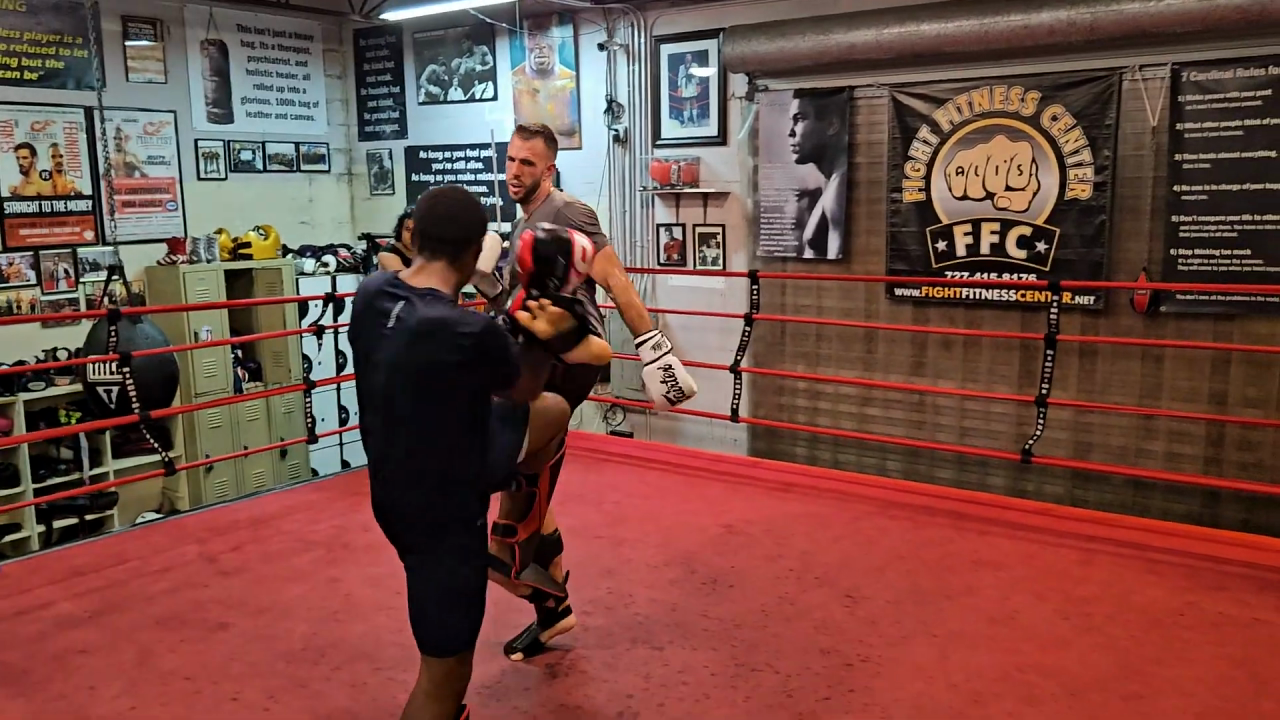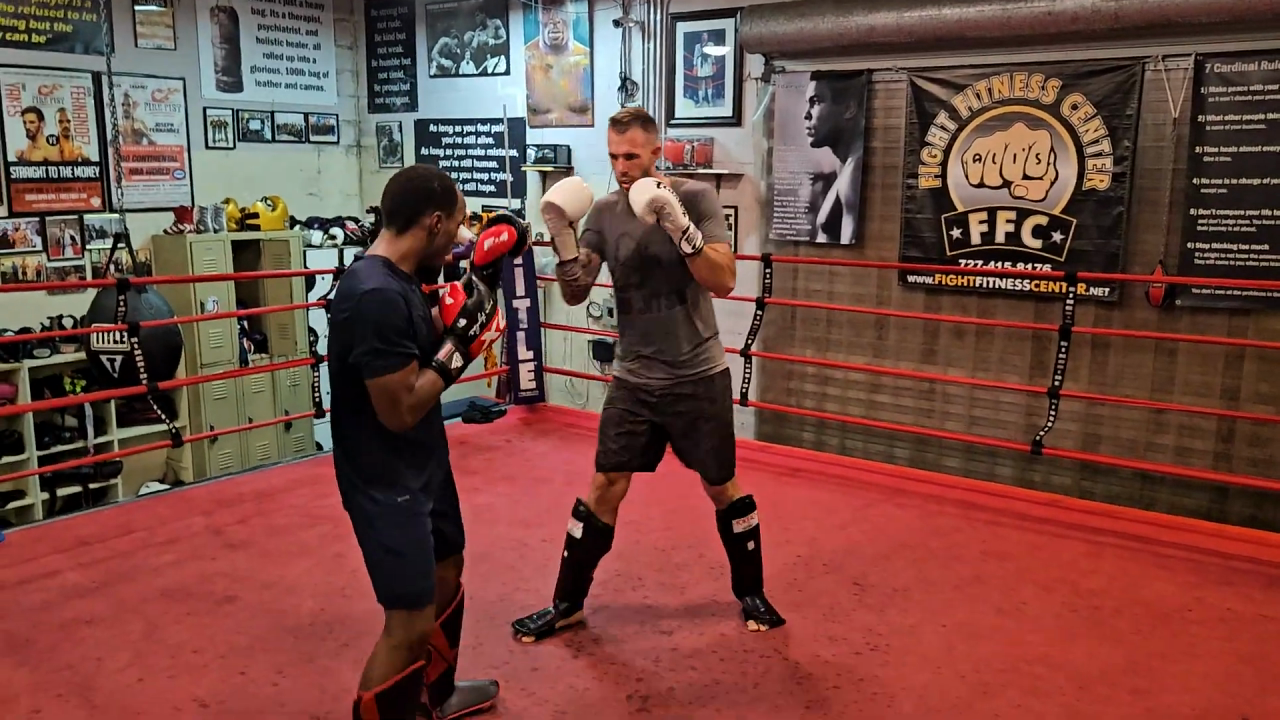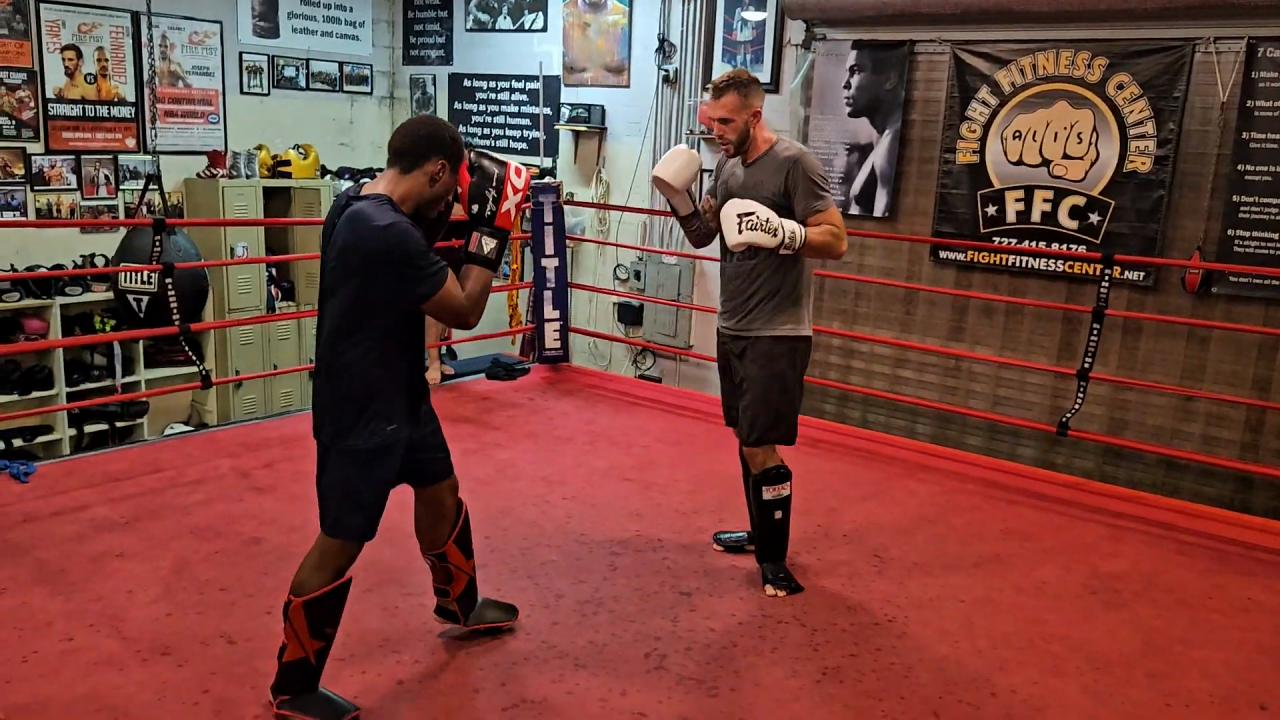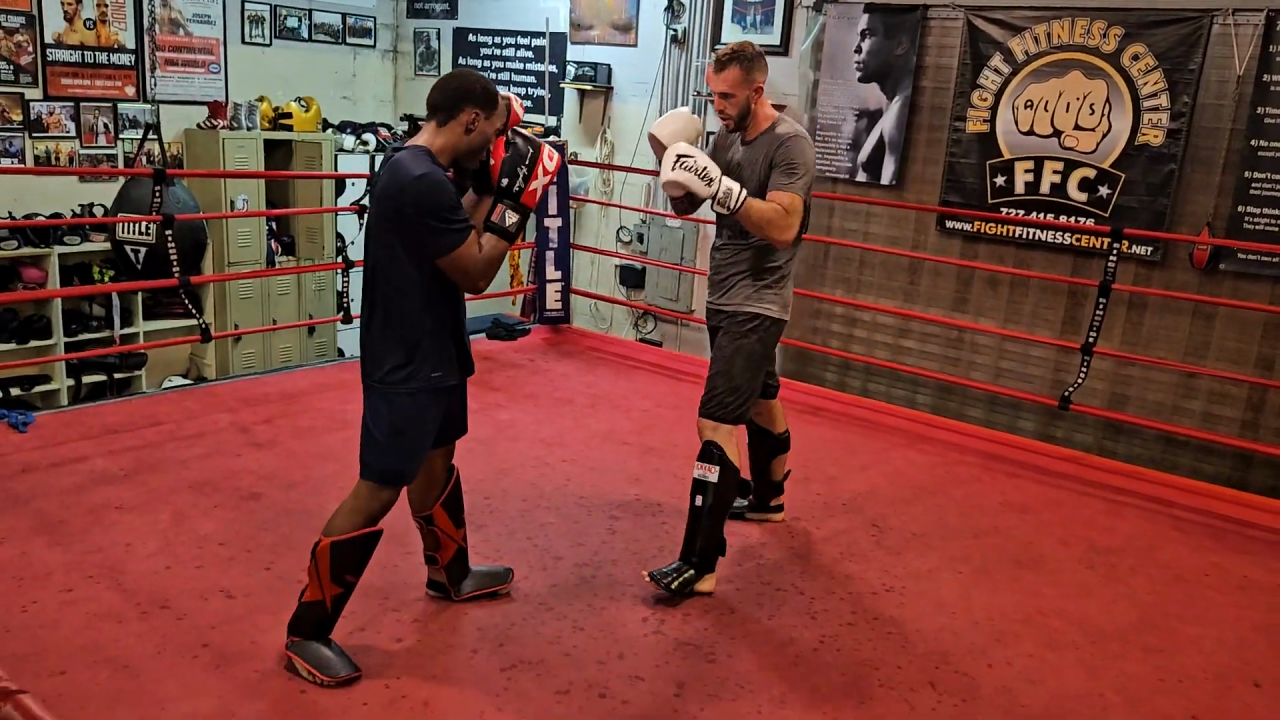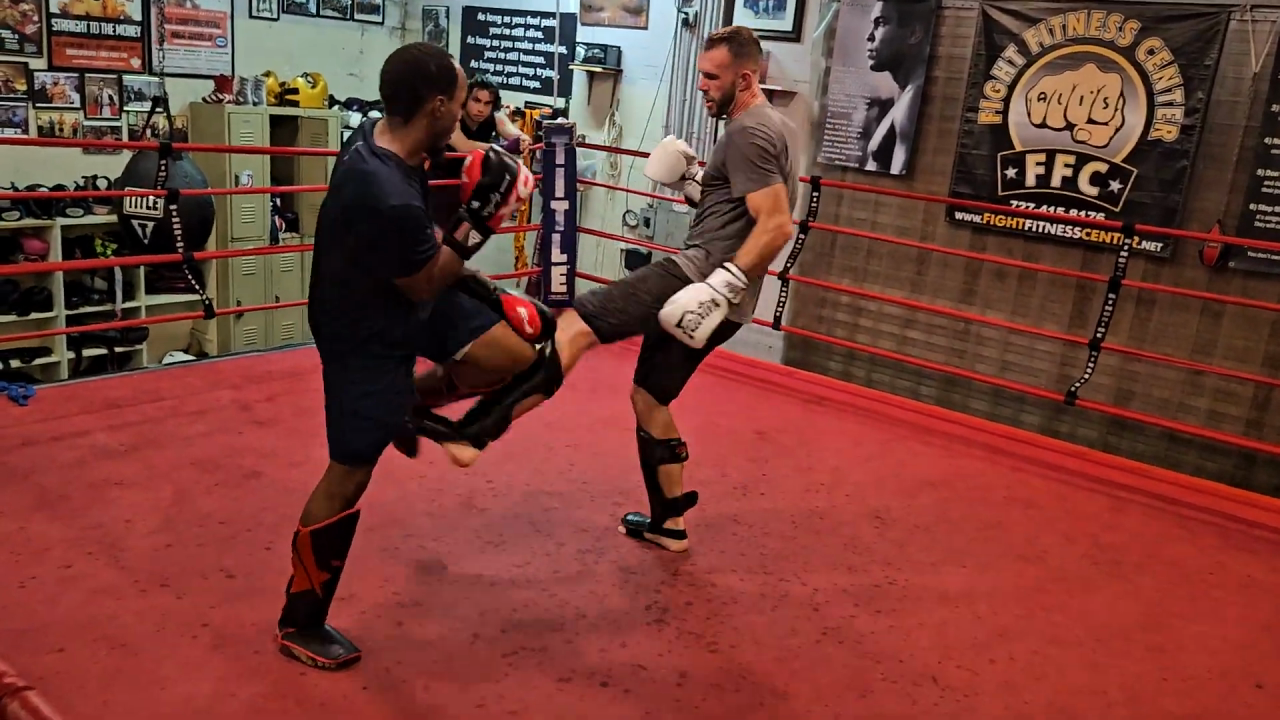
dt=0.5s
person 1, frame 1
left shoulder: (372, 294)
right shoulder: (465, 332)
right elbow: (525, 389)
left wrist: (513, 330)
right wrist: (551, 305)
left hip: (407, 474)
right hip: (437, 502)
left knee: (555, 409)
right knee: (446, 667)
person 1, frame 2
left shoulder: (399, 278)
right shoulder: (375, 297)
left elbow: (421, 345)
right elbow: (401, 410)
left wrist: (478, 276)
right wrist: (463, 341)
left hip: (422, 464)
right hip: (384, 480)
left knee: (444, 580)
right knee: (413, 620)
person 1, frame 3
left shoulder: (360, 204)
right shoulder: (386, 234)
right elbow: (464, 311)
left wrist: (440, 220)
right wrist: (491, 225)
left hip: (399, 393)
right hip: (362, 410)
left knee: (442, 490)
right knee: (341, 542)
left ankle: (459, 602)
person 1, frame 4
left shoulder: (419, 166)
right shoulder: (421, 183)
left elbow: (468, 221)
right elbow: (477, 273)
left wrist: (500, 183)
right wrist: (518, 198)
left hip: (433, 347)
right hip: (407, 359)
left knee: (436, 458)
right knee: (378, 489)
left ankle: (449, 573)
right ankle: (308, 630)
person 1, frame 5
left shoulder: (387, 141)
right shoulder: (392, 201)
right elbow: (425, 280)
left wrist: (476, 237)
right wrist: (479, 220)
left hip: (412, 302)
right hip: (364, 332)
left knee: (515, 350)
right knee: (349, 473)
left ankle: (412, 400)
right ankle: (300, 623)
person 2, frame 1
left shoulder: (567, 213)
right shoulder: (522, 223)
left elbow: (614, 279)
right elbow: (505, 299)
left wrist: (653, 346)
right wrist: (485, 284)
right ankle: (552, 610)
person 2, frame 2
left shoulder: (696, 198)
right shoulder: (604, 211)
left elbow: (723, 281)
right elbow: (574, 295)
left wrist: (679, 226)
right wrist: (563, 240)
left hip: (699, 375)
right hip: (636, 377)
left knee: (721, 487)
right knee: (604, 486)
left ankle: (750, 591)
right ankle: (565, 604)
person 2, frame 3
left shoulder: (795, 163)
right shoulder: (728, 164)
left elbow: (836, 241)
right elbow: (702, 236)
left wrist: (778, 231)
right wrist: (679, 200)
left hip: (777, 333)
right hip: (732, 328)
left knee: (761, 448)
right knee: (745, 437)
left ankle: (773, 558)
right ankle: (763, 530)
person 2, frame 4
left shoulder: (790, 145)
right shoulder: (728, 139)
left elbow: (783, 230)
right elbow: (685, 206)
left wrist: (719, 185)
right wrist: (674, 163)
left hip: (756, 306)
right hip: (727, 299)
left knee: (715, 424)
right knee: (758, 402)
left ankle: (698, 562)
right ankle: (768, 494)
person 2, frame 5
left shoulder: (750, 131)
right shoulder: (767, 126)
left elbow: (777, 225)
left wrist: (721, 284)
right wrist: (699, 181)
left hip: (698, 278)
right hip: (716, 291)
left knee: (574, 329)
right knee: (648, 398)
left ankle: (471, 431)
right ankle: (669, 520)
